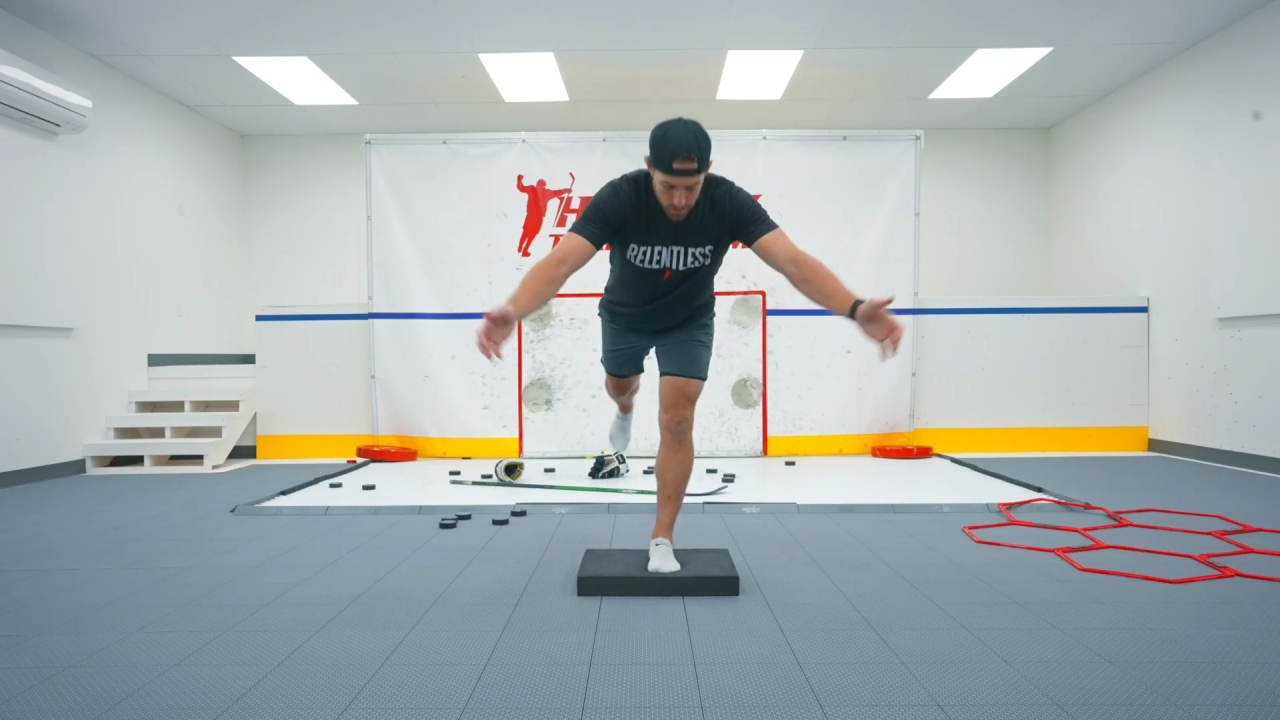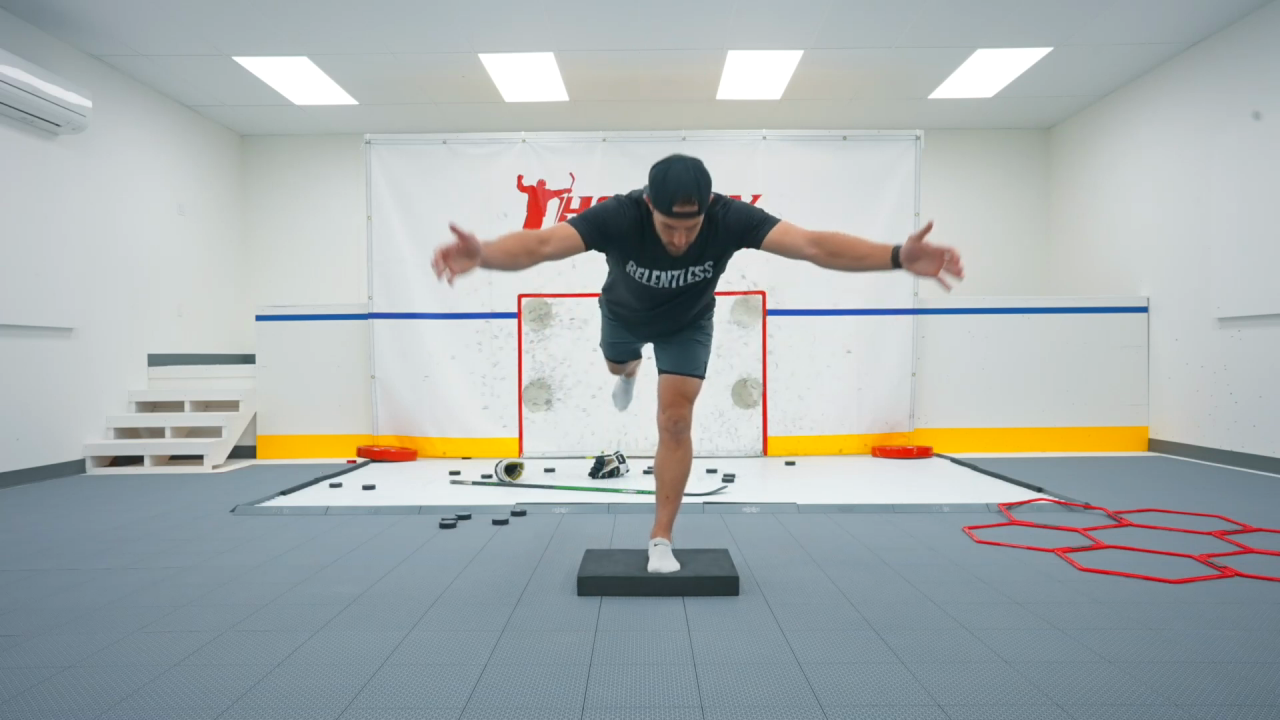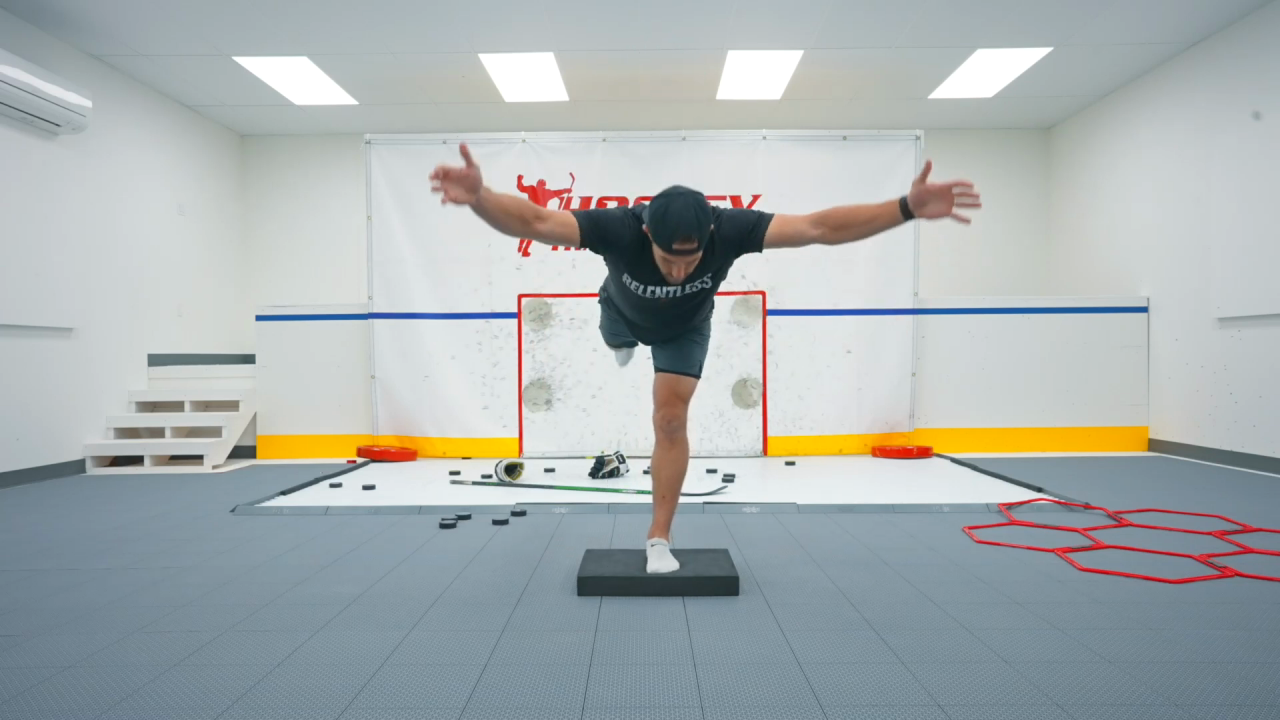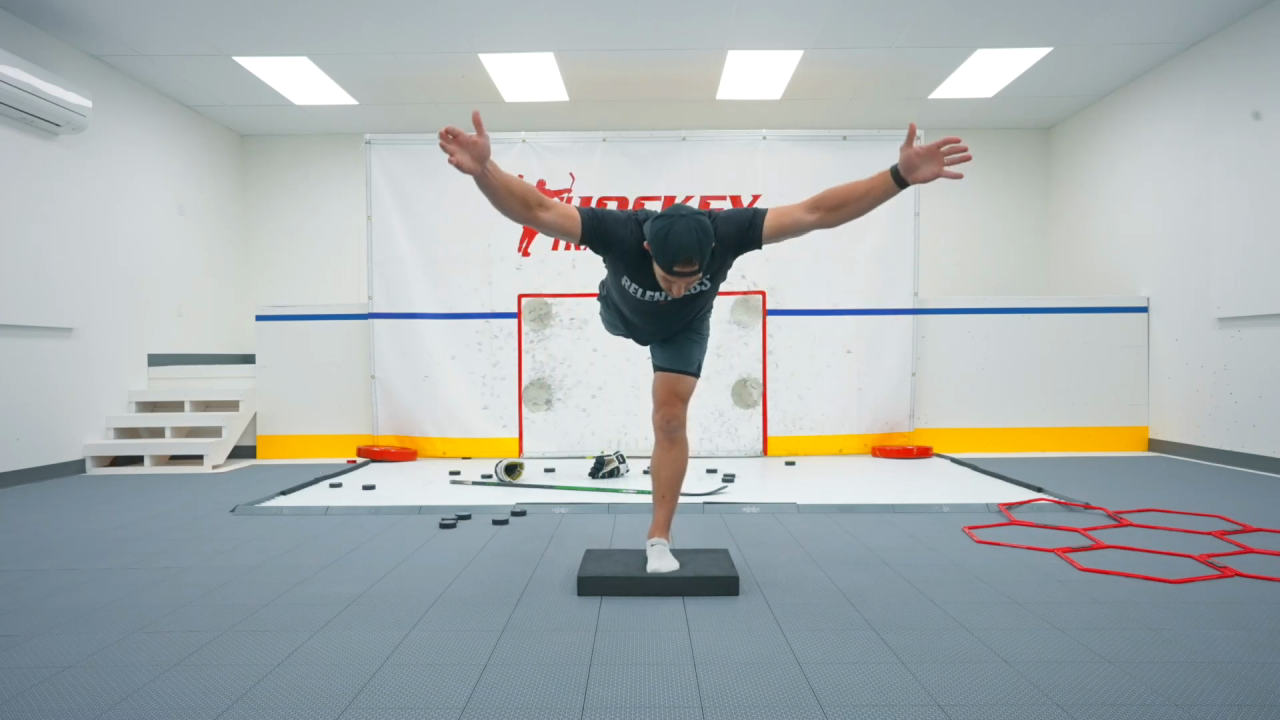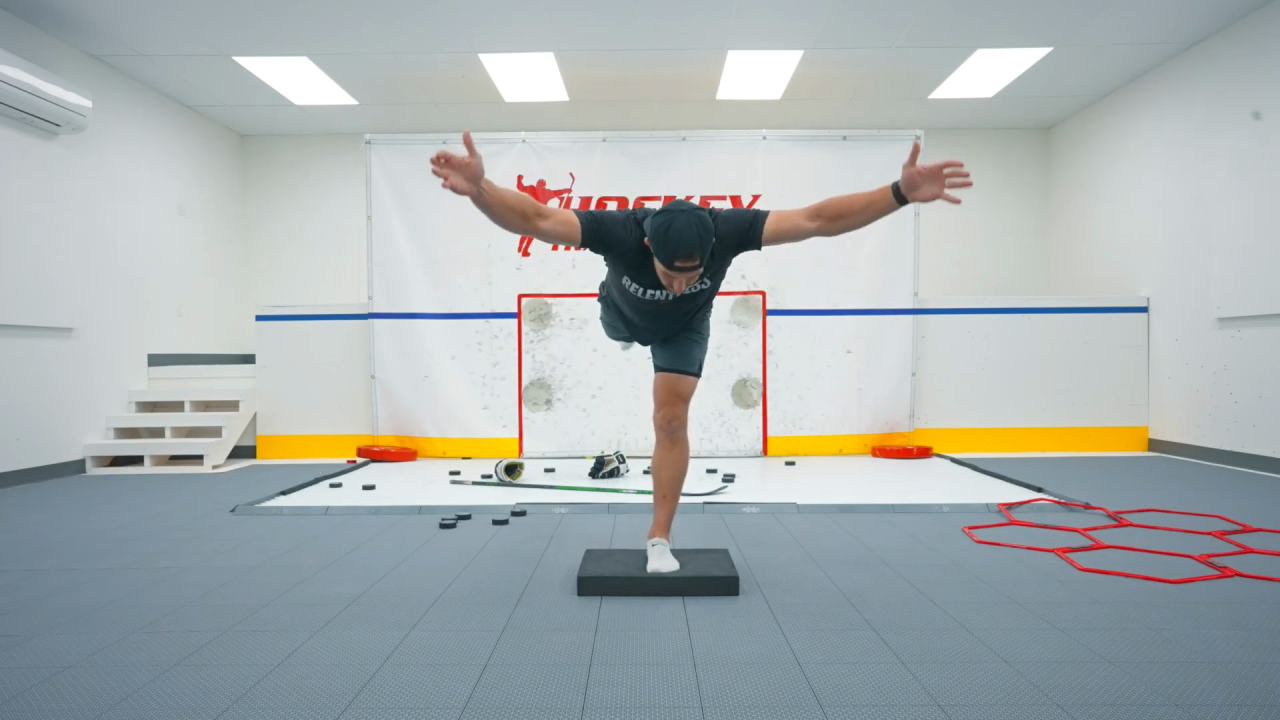
dt=0.2s
person 1, frame 1
left shoulder: (729, 202)
right shoulder: (619, 198)
left elbow: (794, 261)
right elbow: (559, 262)
left wrist: (856, 309)
right wrist: (513, 313)
left hip: (688, 321)
right hip: (625, 316)
left knee: (677, 419)
right knee: (618, 384)
left ankle: (662, 538)
right ankle: (624, 408)
person 1, frame 2
left shoulder: (730, 220)
right shoulder: (618, 217)
left elbow: (814, 245)
right elbow: (539, 244)
left wrist: (898, 256)
right wrist: (480, 254)
left hip: (686, 322)
right hip: (625, 315)
left knee: (675, 419)
right knee: (617, 364)
left ankle: (660, 540)
right ankle: (628, 369)
person 1, frame 3
left shoulder: (728, 231)
right shoulder: (618, 231)
left elbow: (820, 228)
right elbow: (534, 222)
left wrist: (907, 206)
right wrist: (478, 197)
left hip: (685, 328)
right hip: (626, 316)
left knee: (670, 420)
right knee: (619, 344)
left ankle: (658, 541)
right ankle: (631, 346)
person 1, frame 4
left shoulder: (728, 231)
right shoulder: (620, 232)
left elbow: (818, 212)
right elbow: (536, 210)
left wrist: (901, 177)
right wrist: (484, 172)
left hip: (684, 327)
right hip: (623, 313)
left knee: (669, 419)
right knee: (627, 339)
left ankle: (658, 540)
right ankle: (637, 336)
person 1, frame 5
left shoulder: (727, 231)
right shoulder: (620, 231)
left elbow: (817, 219)
right elbow: (535, 219)
left wrist: (900, 193)
right wrist: (480, 189)
left hip: (684, 328)
right hip: (624, 312)
left knee: (670, 419)
right knee: (624, 334)
left ankle: (659, 540)
right ankle: (636, 334)
